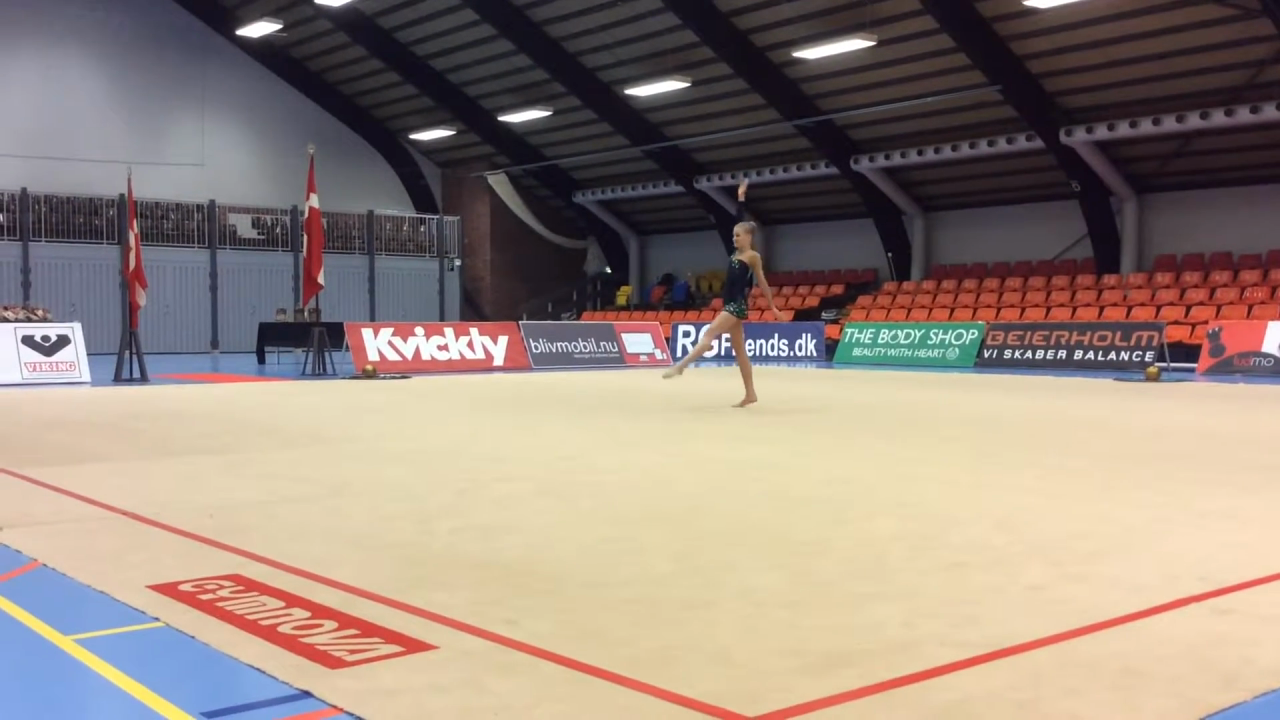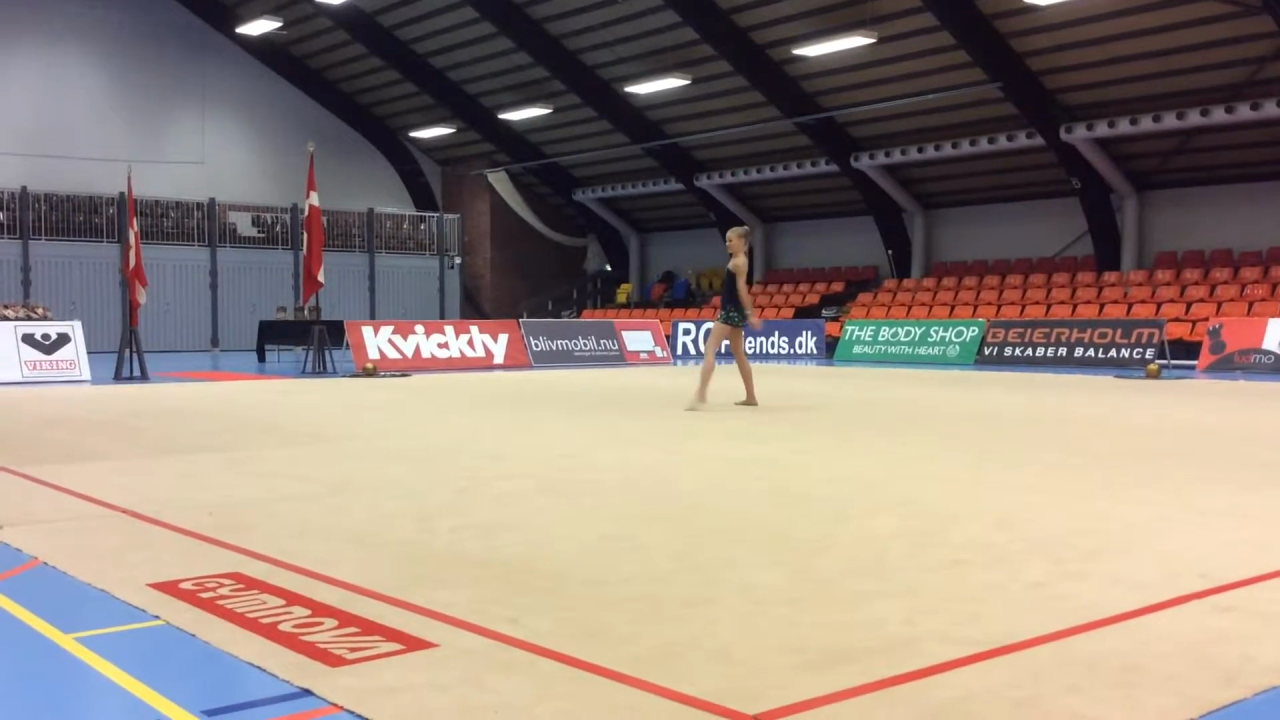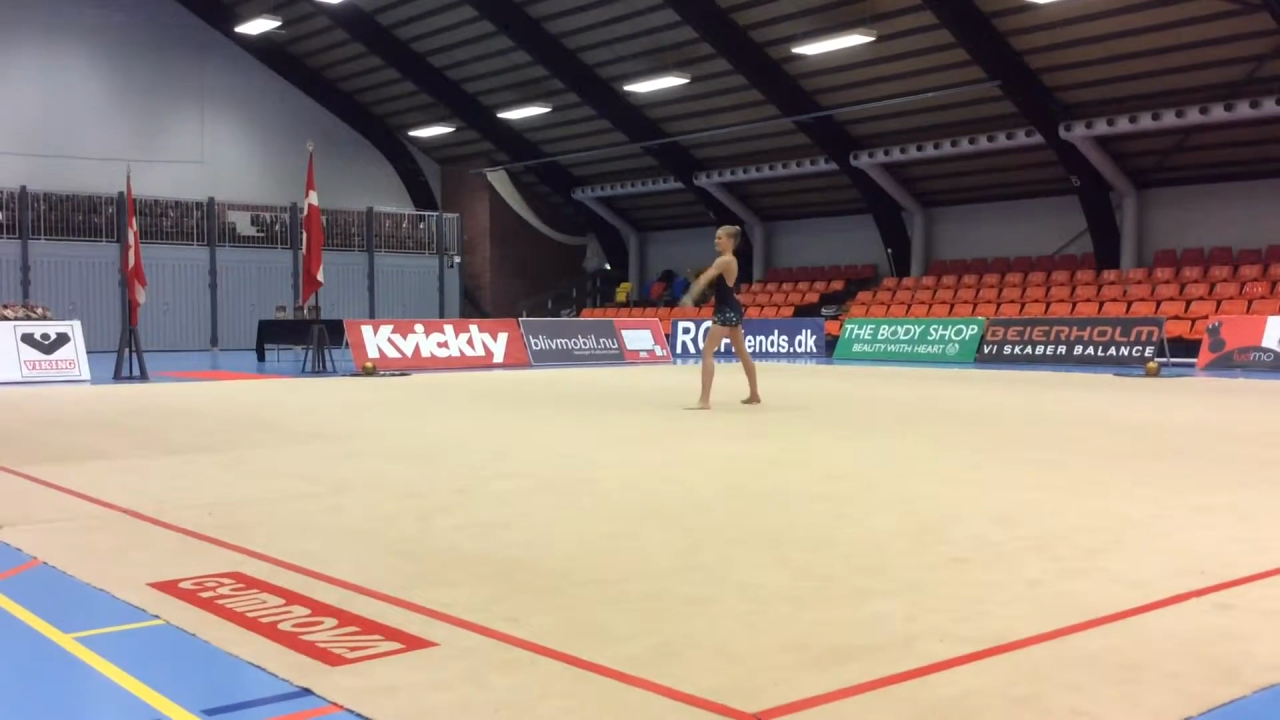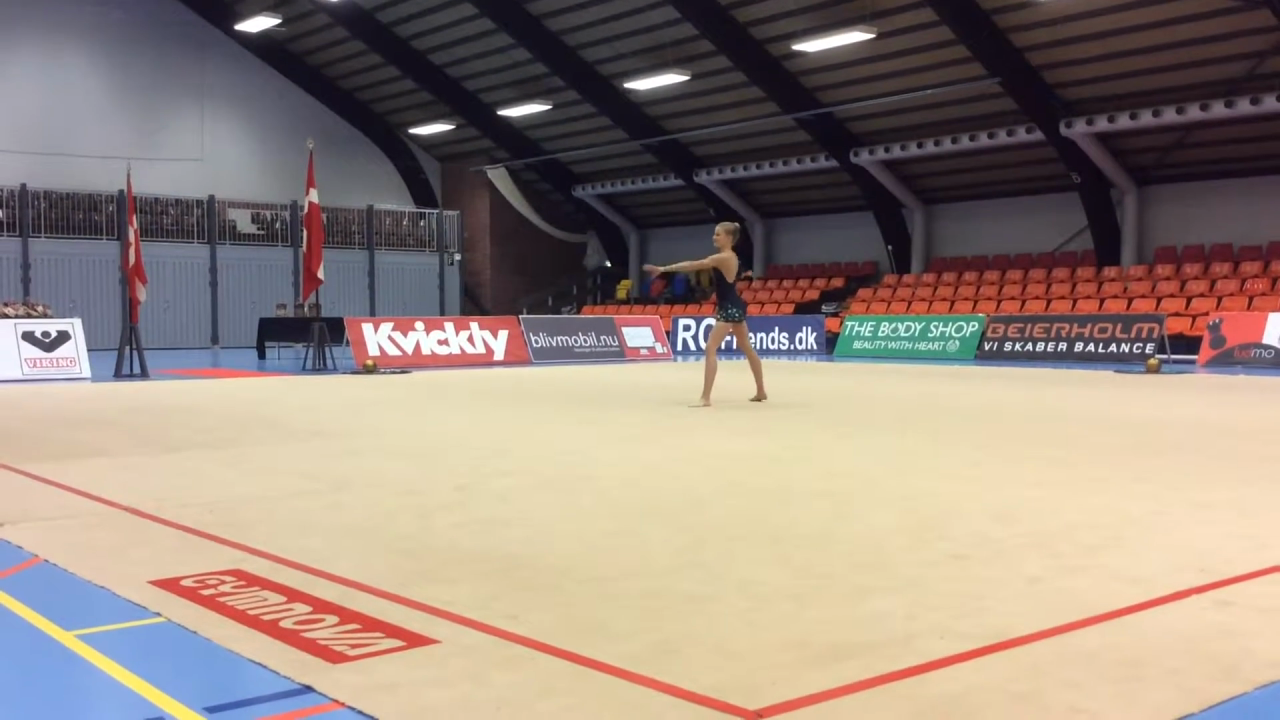
dt=0.2s
person 1, frame 1
left shoulder: (753, 256)
right shoulder: (738, 251)
left elbow: (761, 282)
right elbow: (740, 220)
left wrist: (772, 306)
right wrist: (741, 197)
left hip: (737, 305)
right hip: (731, 304)
left knee: (709, 334)
right knee: (739, 350)
left ankle: (680, 367)
right ankle: (750, 393)
person 1, frame 2
left shoulder: (738, 262)
right shoulder: (739, 259)
left elbow: (742, 289)
left wrist: (750, 313)
left hip: (730, 311)
right hip: (735, 312)
left knee: (709, 350)
right knee: (739, 353)
left ankle: (700, 396)
right ankle: (750, 397)
person 1, frame 3
left shoulder: (723, 261)
right shoulder: (731, 260)
left elbow: (706, 277)
left wrist: (690, 296)
left hip: (726, 311)
right hip: (732, 310)
left knee: (707, 352)
right knee: (742, 352)
left ankle: (704, 400)
right ankle: (754, 394)
person 1, frame 4
left shoulder: (721, 258)
right shoulder: (732, 257)
left elbow: (693, 265)
left wrist: (663, 269)
left hip: (729, 308)
right hip: (736, 306)
left knee: (710, 350)
right knee: (747, 349)
left ankle: (705, 397)
right ankle: (761, 391)
